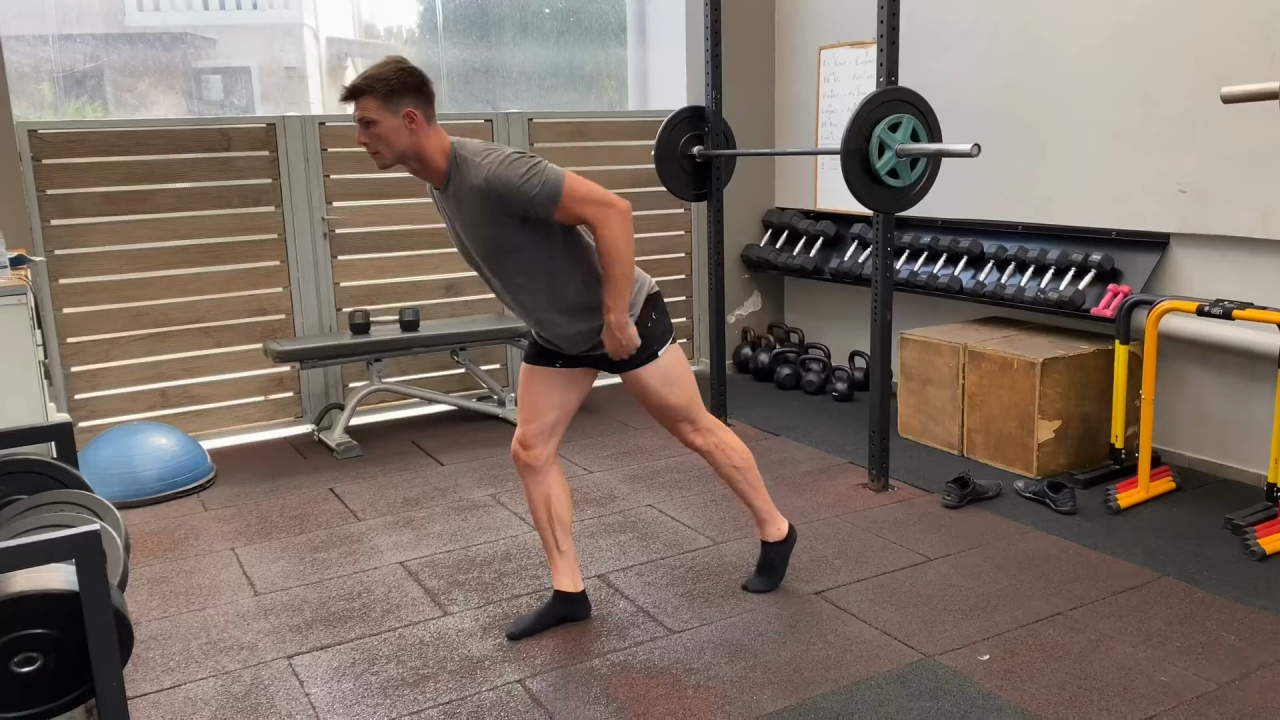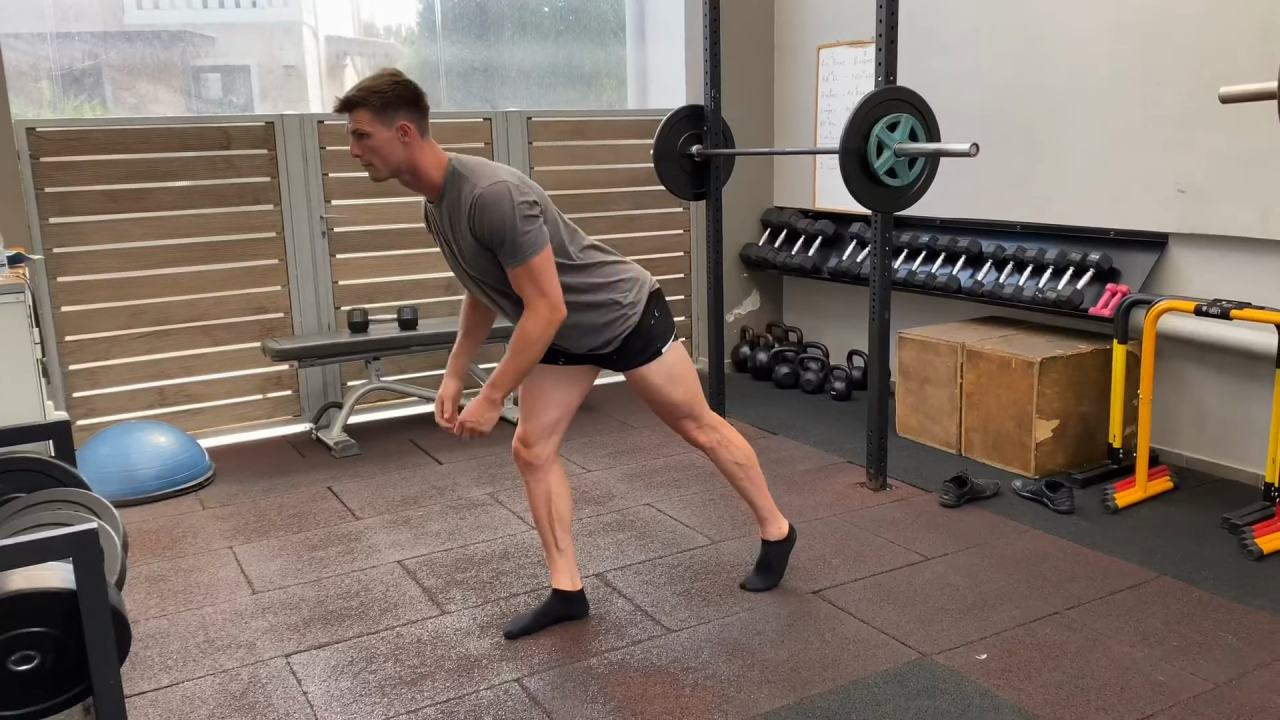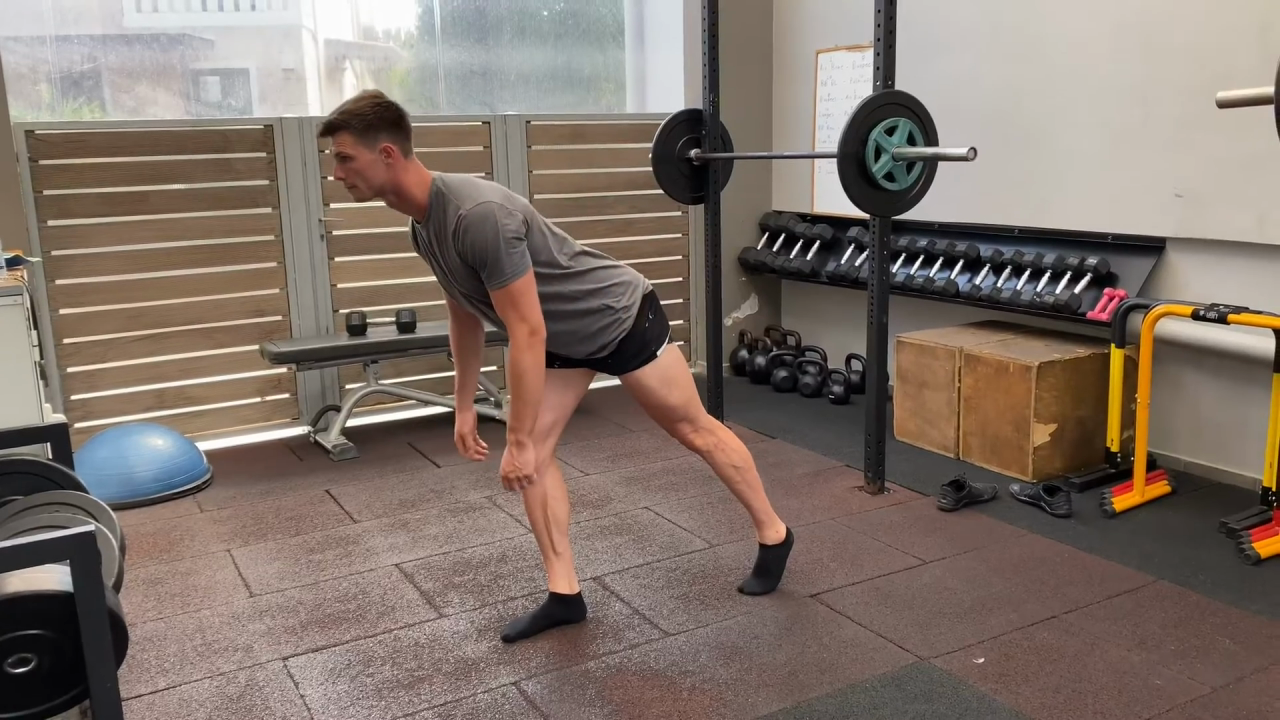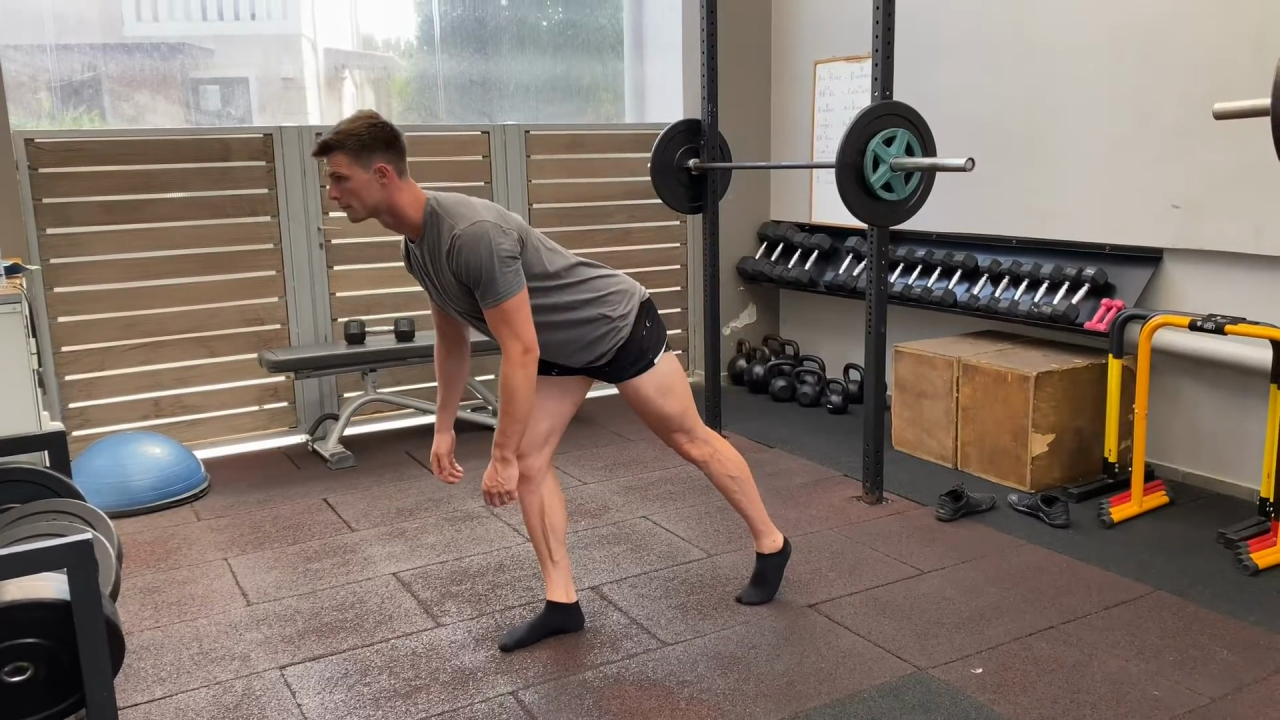
dt=0.5s
person 1, frame 1
left shoulder: (494, 173)
right shoulder: (438, 184)
left elbow: (610, 210)
left wrist: (617, 316)
left hip: (621, 320)
right hip: (557, 331)
left knee: (695, 430)
right knee: (530, 451)
left ankle: (776, 531)
right ankle: (568, 591)
person 1, frame 2
left shoulder: (495, 196)
right shoulder: (435, 205)
left elbow: (547, 309)
right elbow: (484, 291)
left wrist: (490, 400)
right wrist: (453, 375)
left hip: (625, 314)
right hip: (567, 334)
left knee: (699, 427)
right knee: (532, 449)
left ankle: (776, 531)
right ankle: (566, 590)
person 1, frame 3
left shoulder: (479, 216)
right shoulder: (422, 224)
left elbow: (528, 334)
right elbow: (465, 314)
left wrist: (517, 441)
right wrist: (464, 407)
left hip: (619, 317)
right hip: (563, 337)
left knee: (695, 430)
right knee: (535, 456)
left ankle: (773, 534)
right ankle: (564, 594)
person 1, frame 4
left shoulder: (474, 235)
right shoulder: (415, 245)
left elbow: (521, 352)
right elbow: (452, 337)
left wrist: (500, 458)
right wrist: (444, 426)
left hip: (619, 326)
right hip: (561, 345)
left knee: (691, 440)
right knee: (530, 462)
left ankle: (771, 545)
right ankle: (561, 603)
